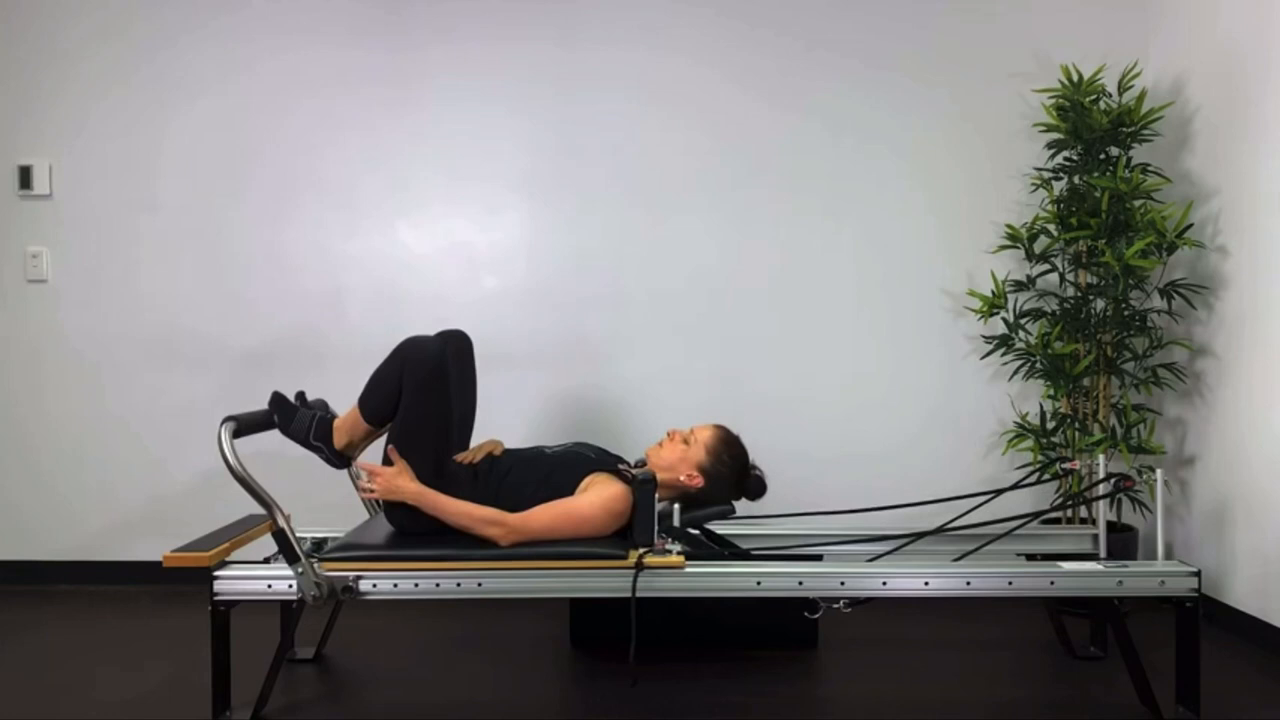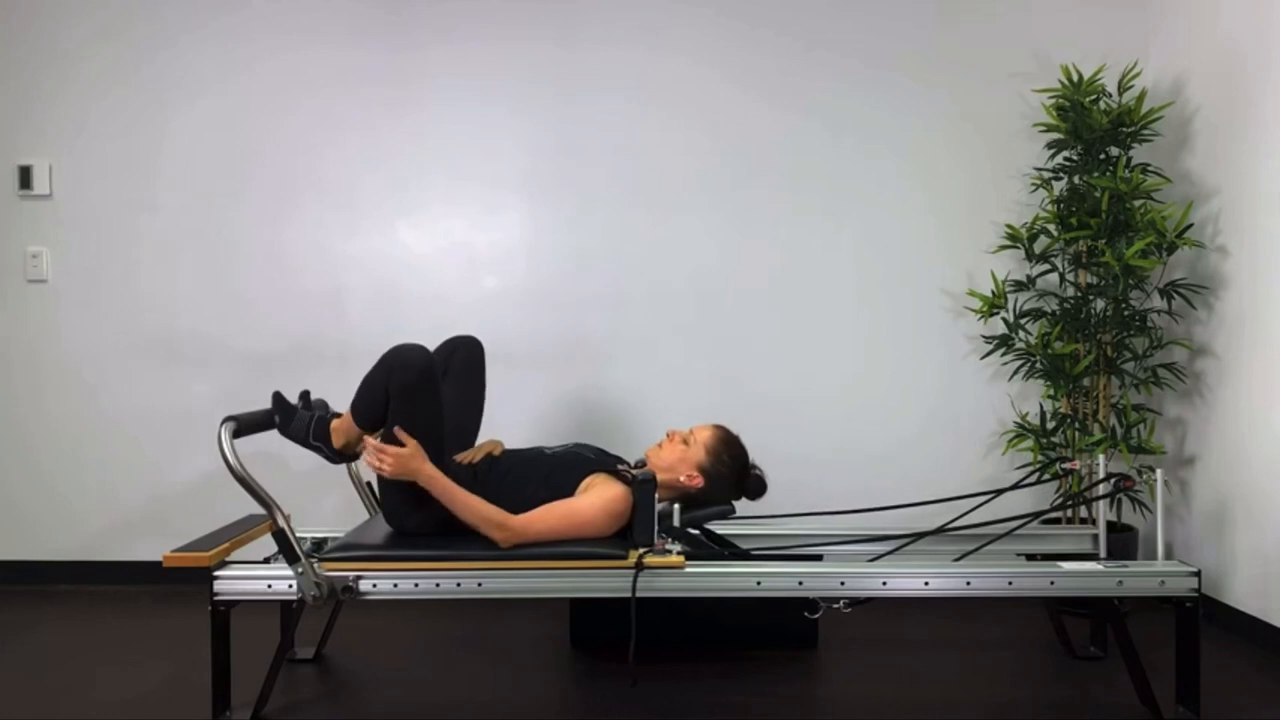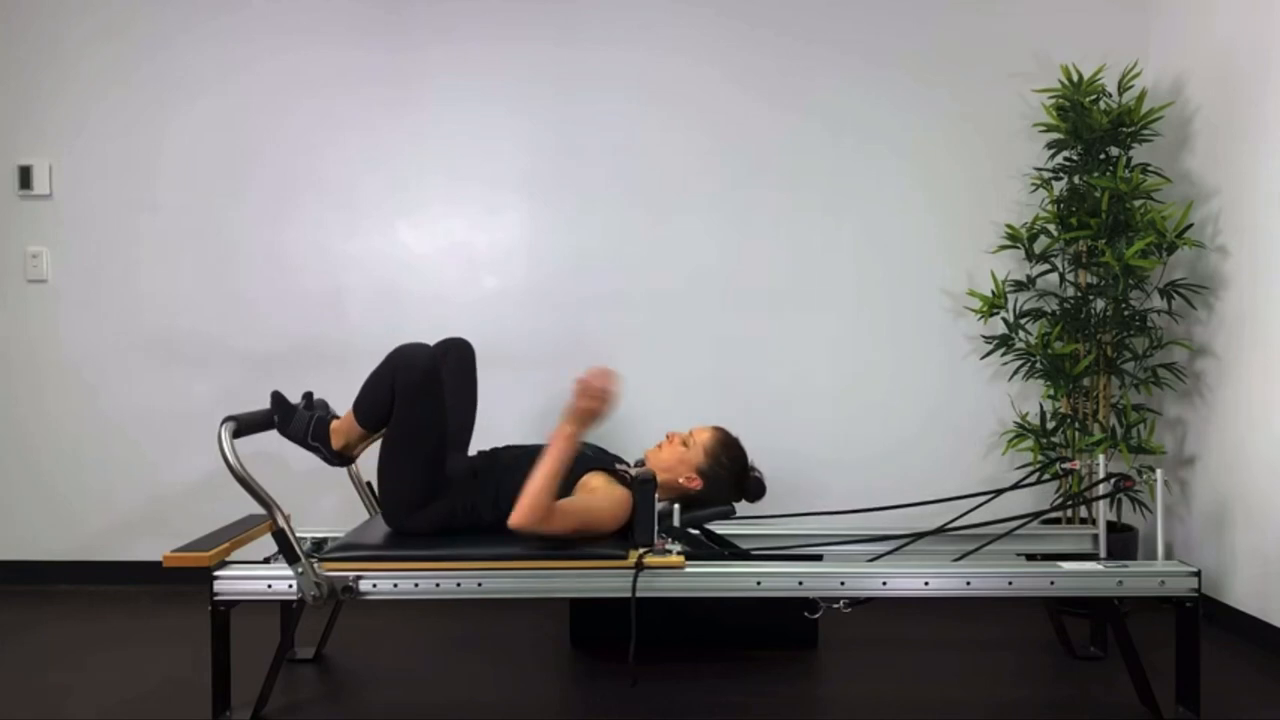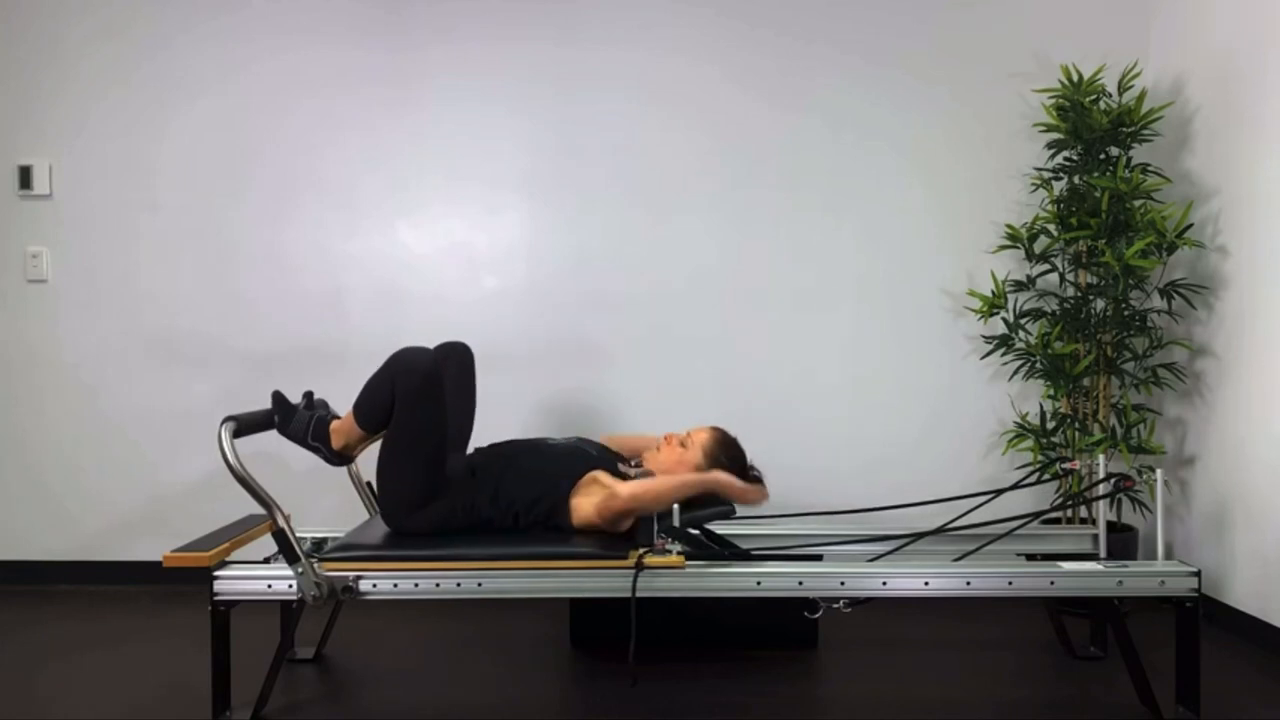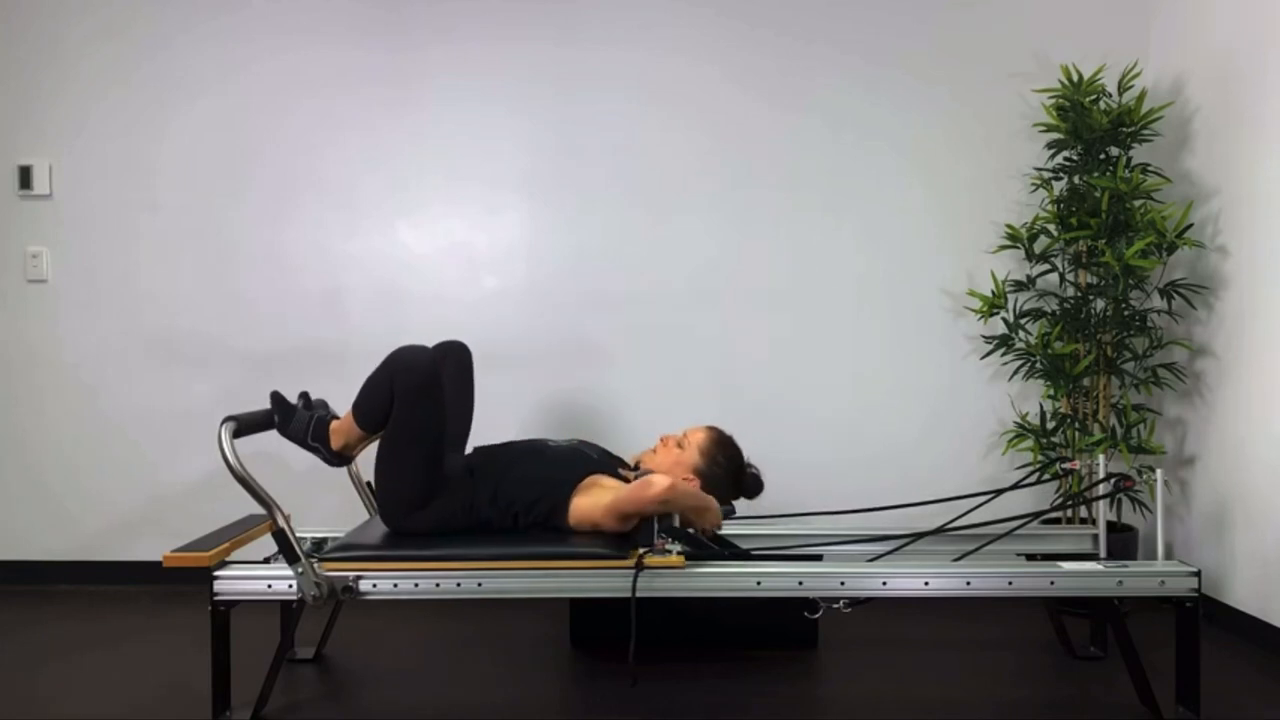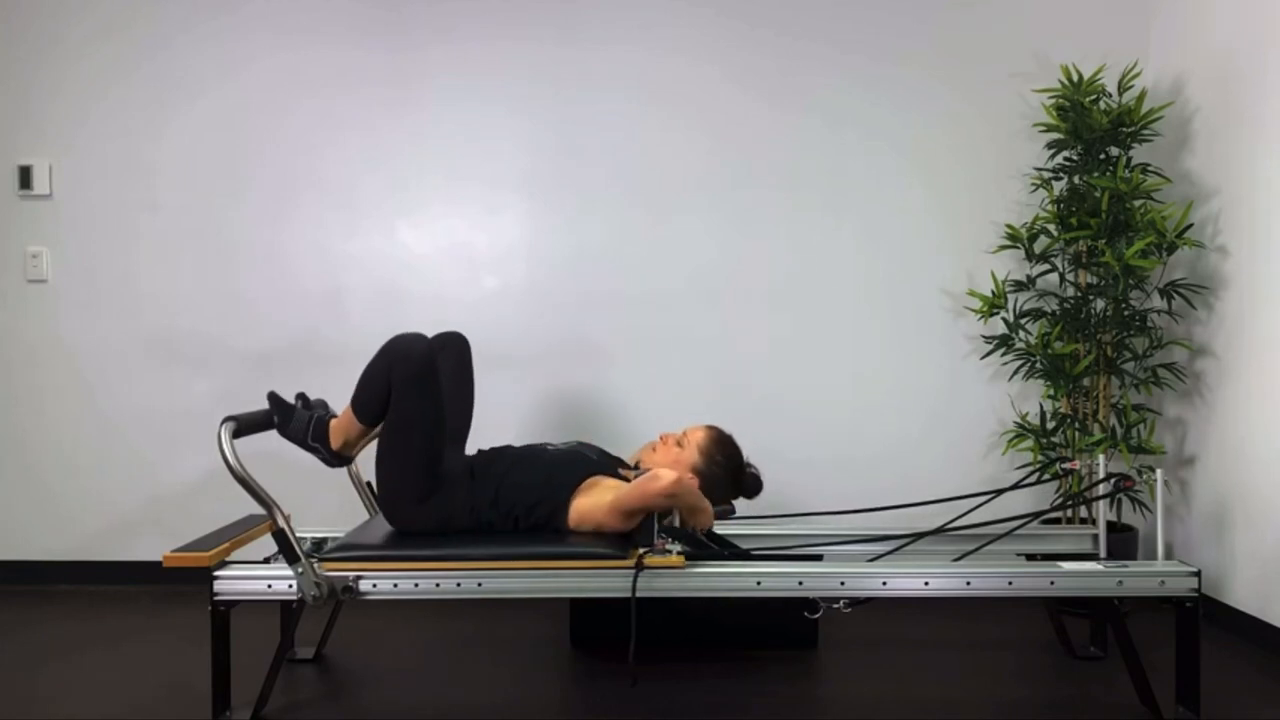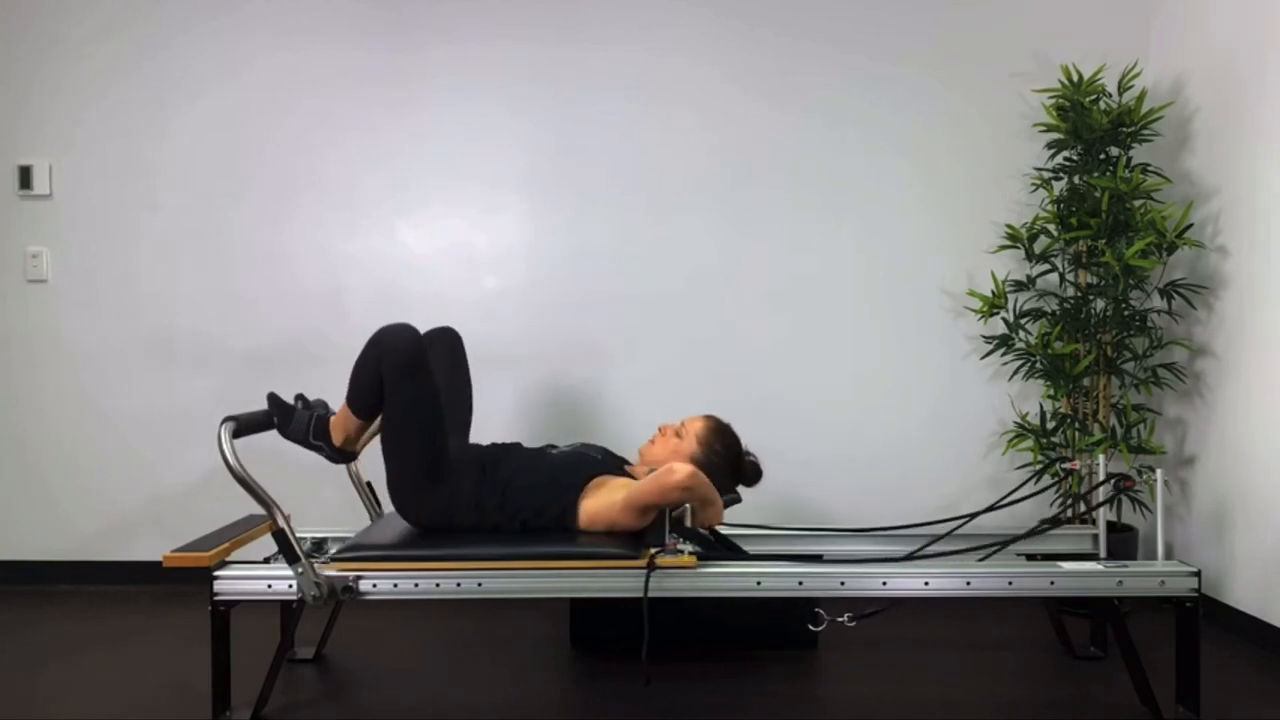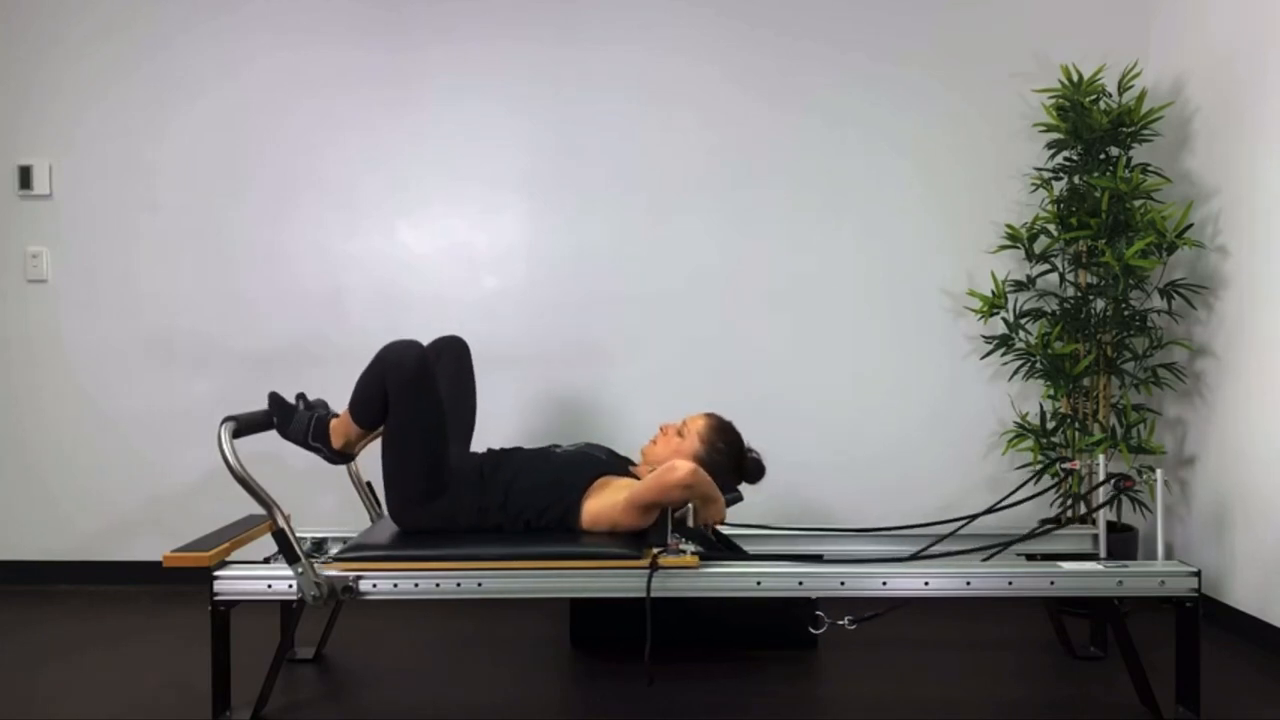
dt=0.3s
person 1, frame 1
left shoulder: (616, 502)
right shoulder: (628, 476)
left elbow: (508, 530)
left wrist: (414, 491)
right wrist: (499, 450)
left hip: (426, 506)
right hip: (455, 479)
left knee: (421, 354)
right knee: (450, 344)
left ankle: (337, 439)
right ankle: (341, 429)
person 1, frame 2
left shoulder: (617, 502)
right shoulder: (628, 477)
left elbow: (509, 530)
left wrist: (425, 474)
right wrist: (499, 449)
left hip: (424, 506)
right hip: (454, 478)
left knee: (410, 361)
right knee: (463, 348)
left ankle: (339, 437)
right ankle: (346, 430)
person 1, frame 3
left shoulder: (615, 505)
right shoulder: (623, 475)
left elbow: (526, 518)
left wrist: (572, 426)
right wrist: (581, 426)
left hip: (424, 507)
right hip: (455, 480)
left knee: (415, 361)
right knee: (453, 351)
left ankle: (333, 438)
right ankle: (344, 430)
person 1, frame 4
left shoulder: (619, 510)
right shoulder: (630, 478)
left elbow: (611, 496)
right elbow: (586, 456)
left wrist: (714, 477)
right wrist: (651, 441)
left hip: (424, 506)
right hip: (454, 477)
left knee: (415, 366)
right knee: (451, 355)
left ankle: (333, 439)
right ankle: (341, 431)
person 1, frame 5
left shoulder: (619, 505)
right shoulder: (625, 476)
left elbow: (661, 487)
left wrist: (703, 509)
left hip: (422, 506)
right hip: (452, 479)
left knee: (414, 365)
right knee: (450, 354)
left ankle: (332, 438)
right ankle: (341, 430)
person 1, frame 6
left shoulder: (621, 508)
right shoulder: (625, 474)
left elbow: (664, 483)
left wrist: (697, 510)
left hip: (425, 502)
right hip: (454, 478)
left knee: (410, 351)
right knee: (448, 345)
left ankle: (334, 438)
right ankle: (340, 430)
person 1, frame 7
left shoulder: (629, 506)
right shoulder: (629, 476)
left elbow: (680, 478)
left wrist: (708, 507)
left hip: (435, 495)
right hip: (460, 473)
left knee: (398, 341)
right knee: (439, 340)
left ankle: (335, 436)
right ankle: (343, 428)
person 1, frame 8
left shoulder: (633, 503)
right shoulder: (629, 473)
left elbow: (681, 474)
left wrist: (711, 504)
left hip: (433, 503)
right hip: (460, 477)
left knee: (405, 359)
right knee: (448, 349)
left ankle: (334, 437)
right ankle: (345, 428)
